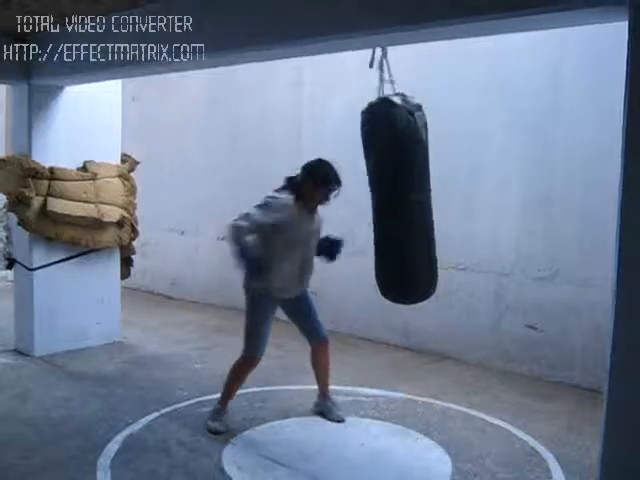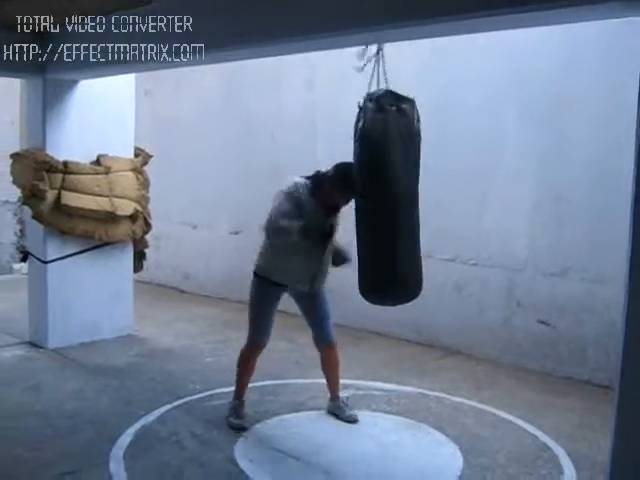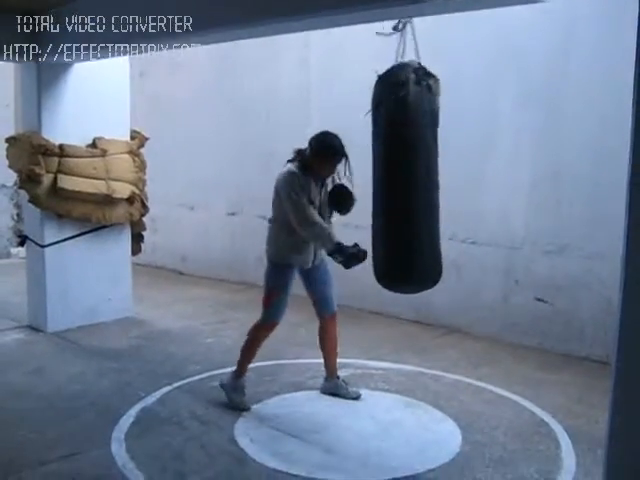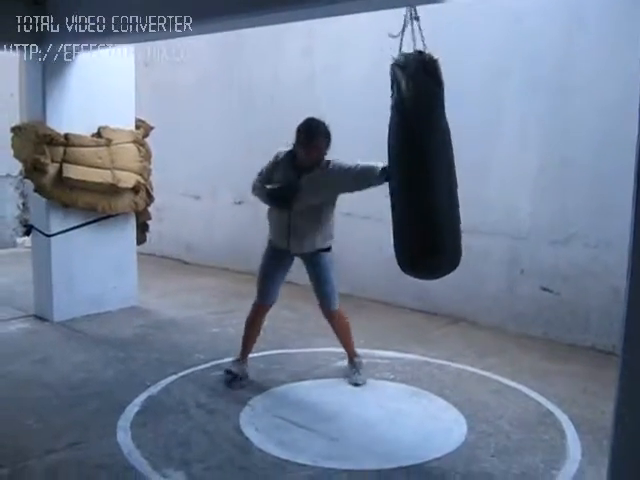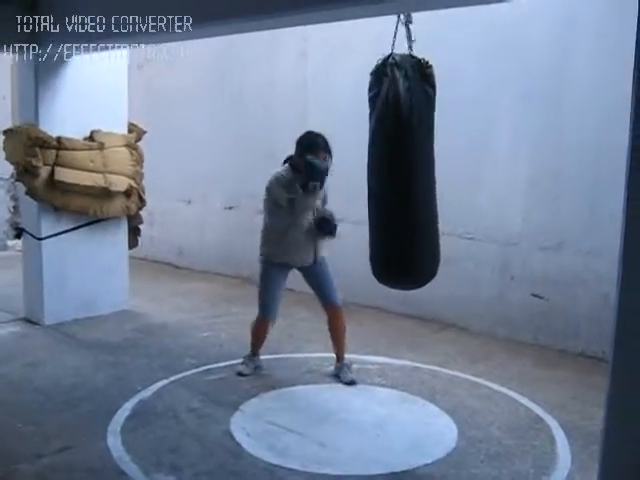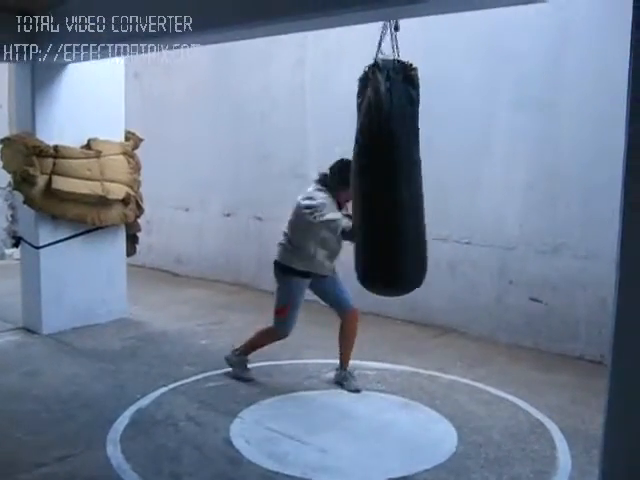
dt=0.7s
person 1, frame 1
left shoulder: (308, 210)
right shoulder: (278, 204)
right elbow: (240, 227)
left wrist: (323, 244)
right wrist: (250, 258)
left hip: (294, 289)
right hip: (264, 290)
left knee: (321, 342)
right knee: (252, 356)
left ankle: (323, 400)
right ankle: (220, 409)
person 1, frame 2
left shoulder: (333, 210)
right shoulder: (297, 192)
right elbow: (273, 227)
left wrist: (334, 252)
right wrist: (307, 231)
left hip: (309, 283)
right hip: (271, 276)
left knee: (328, 344)
right knee: (256, 344)
left ankle: (335, 400)
right ankle: (237, 403)
person 1, frame 3
left shoulder: (321, 178)
right shoulder: (291, 177)
right elbow: (306, 223)
right wrist: (340, 249)
left hip: (315, 255)
right hip: (285, 255)
left knee: (329, 316)
right knee: (270, 320)
left ankle: (332, 379)
right ankle: (236, 379)
person 1, frame 4
left shoulder: (334, 170)
right shoulder: (280, 162)
left elbow: (366, 173)
right elbow: (258, 186)
left wrist: (389, 171)
right wrist: (271, 195)
left hip: (316, 246)
right hip: (280, 244)
left knee: (331, 309)
right knee: (262, 303)
left ankle: (354, 361)
right ankle: (241, 360)
person 1, frame 5
left shoulder: (314, 179)
right shoulder: (281, 179)
right elbow: (299, 211)
left wrist: (327, 222)
right wrist: (312, 183)
left hip: (311, 255)
right hip: (278, 257)
left knee: (335, 307)
right knee: (267, 316)
left ankle: (341, 363)
right ankle: (253, 357)
person 1, frame 6
left shoulder: (330, 199)
right shoulder: (318, 199)
right elbow: (331, 220)
left wrist: (345, 225)
right wrist: (355, 230)
left hip: (321, 269)
right hip: (293, 269)
left knee: (350, 315)
right knee: (282, 329)
left ankle: (343, 371)
right ankle: (237, 356)
